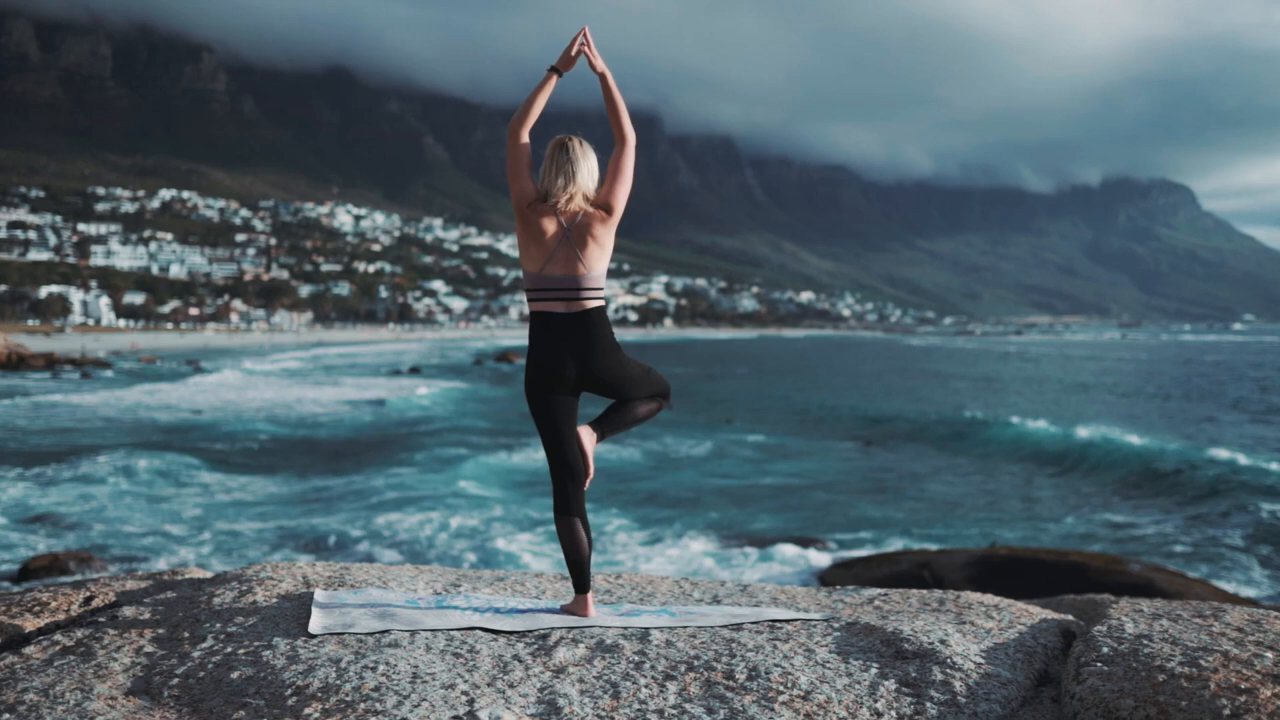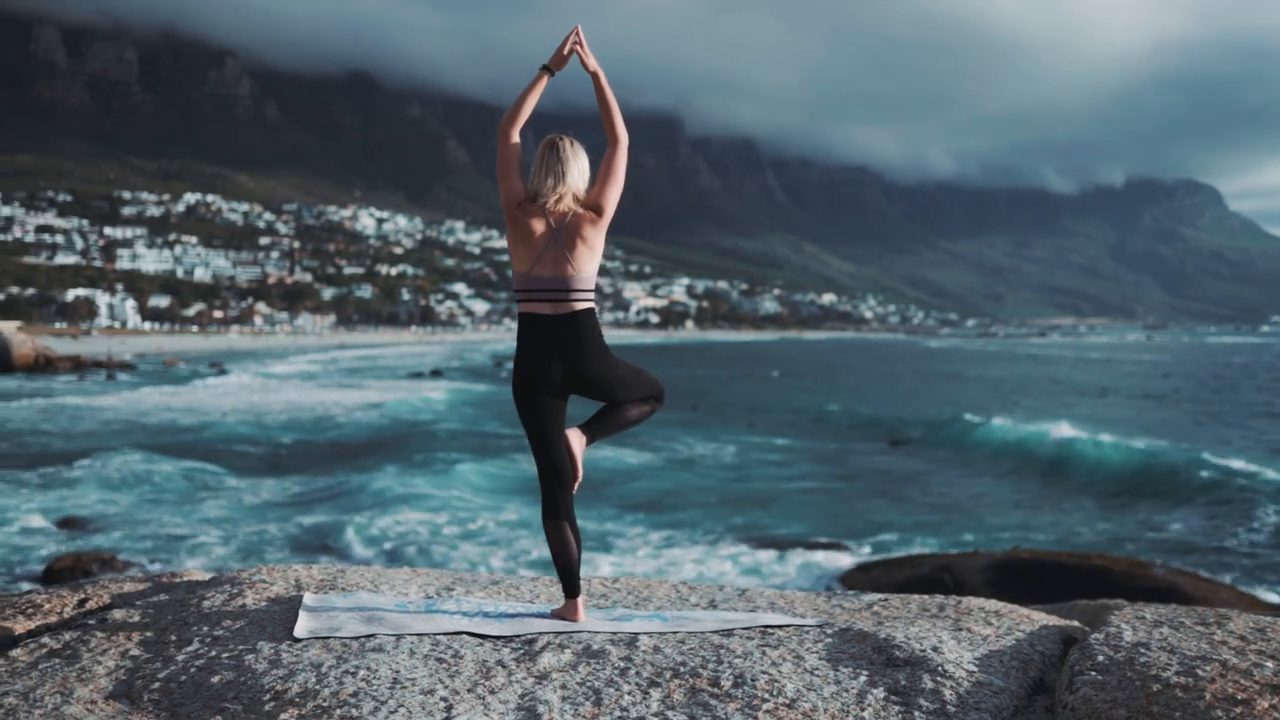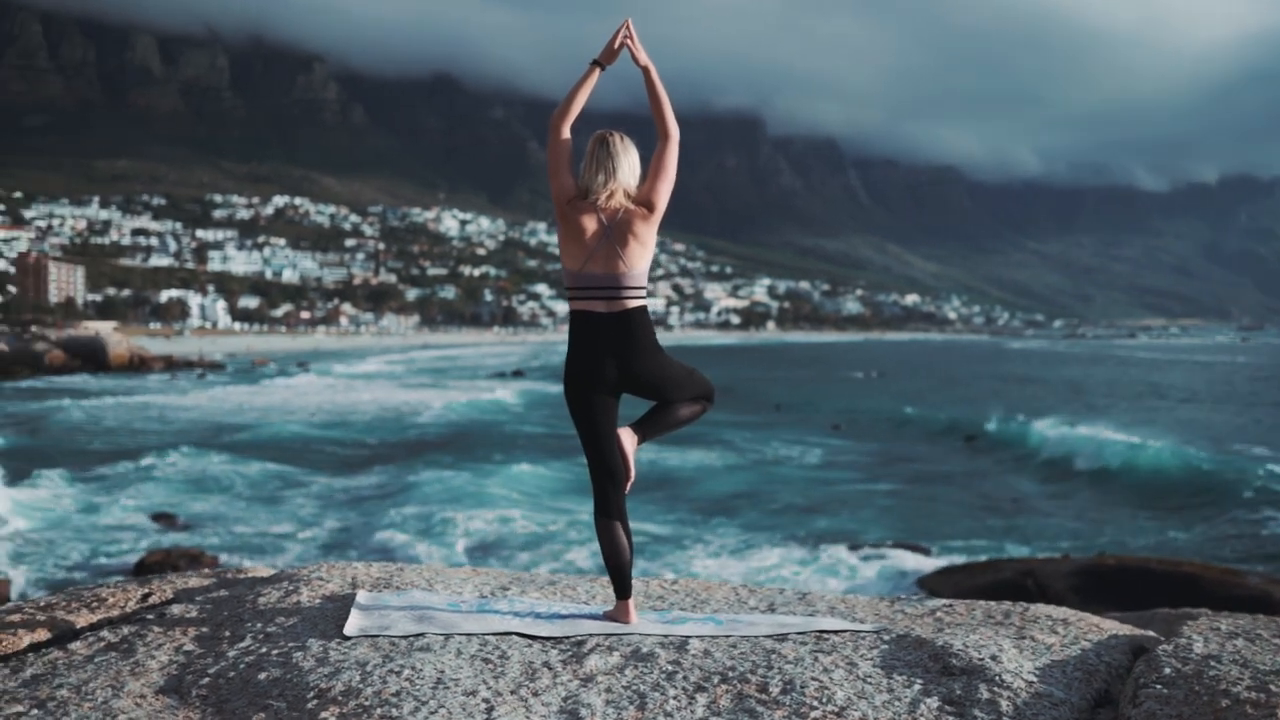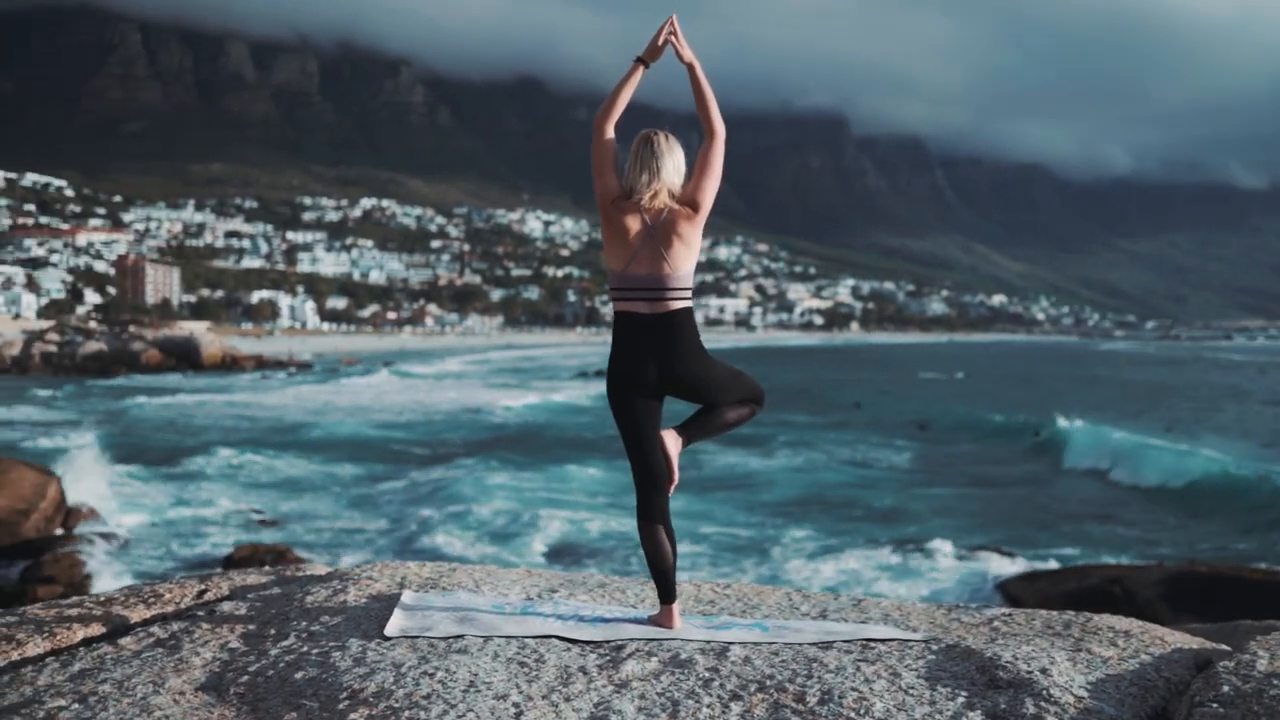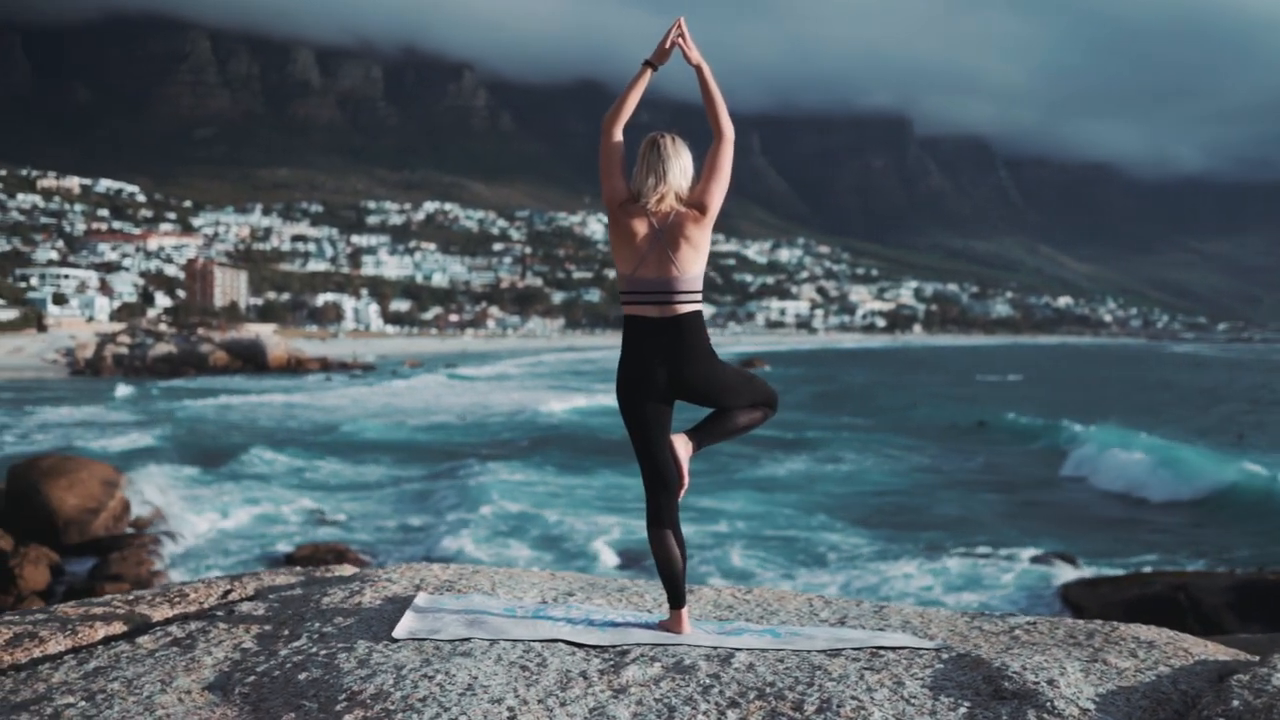
dt=1s
person 1, frame 1
left shoulder: (529, 216)
right shoulder: (604, 218)
left elbow: (517, 135)
right elbow: (627, 140)
left wrist: (558, 70)
right wrist: (601, 71)
left hip: (546, 359)
right hip: (596, 353)
left knee: (567, 484)
right knee: (658, 391)
left ankle: (583, 598)
right ankle: (595, 432)
person 1, frame 2
left shoulder: (518, 217)
right shoulder: (593, 220)
left elbow: (508, 133)
right elbow: (619, 140)
left wrist: (549, 69)
right wrist: (594, 70)
left hip: (533, 360)
right hip: (584, 355)
left knee: (555, 487)
right knee: (651, 393)
left ankle: (572, 603)
right ankle: (583, 436)
person 1, frame 3
left shoulder: (569, 214)
right shoulder: (645, 216)
left elbow: (559, 129)
right elbow: (671, 135)
left wrist: (600, 63)
right wrist: (644, 64)
left hip: (585, 359)
right hip: (637, 353)
left knee: (607, 487)
right knee: (702, 393)
left ankle: (625, 605)
right ankle: (635, 435)
person 1, frame 4
left shoulder: (613, 215)
right shoulder: (690, 217)
left elbow: (602, 128)
right elbow: (716, 133)
left wrist: (644, 61)
right wrist: (689, 61)
left hip: (629, 360)
right hip: (680, 355)
left knee: (650, 490)
right knee: (751, 396)
left ankle: (669, 610)
right ankle: (679, 437)
person 1, frame 5
left shoulder: (622, 218)
right shoulder: (698, 219)
left elbow: (610, 131)
right elbow: (725, 134)
left wrist: (652, 64)
right wrist: (697, 63)
left hip: (638, 365)
right hip: (690, 360)
left knee: (660, 495)
right knee: (764, 399)
left ankle: (678, 615)
right ankle: (691, 441)
